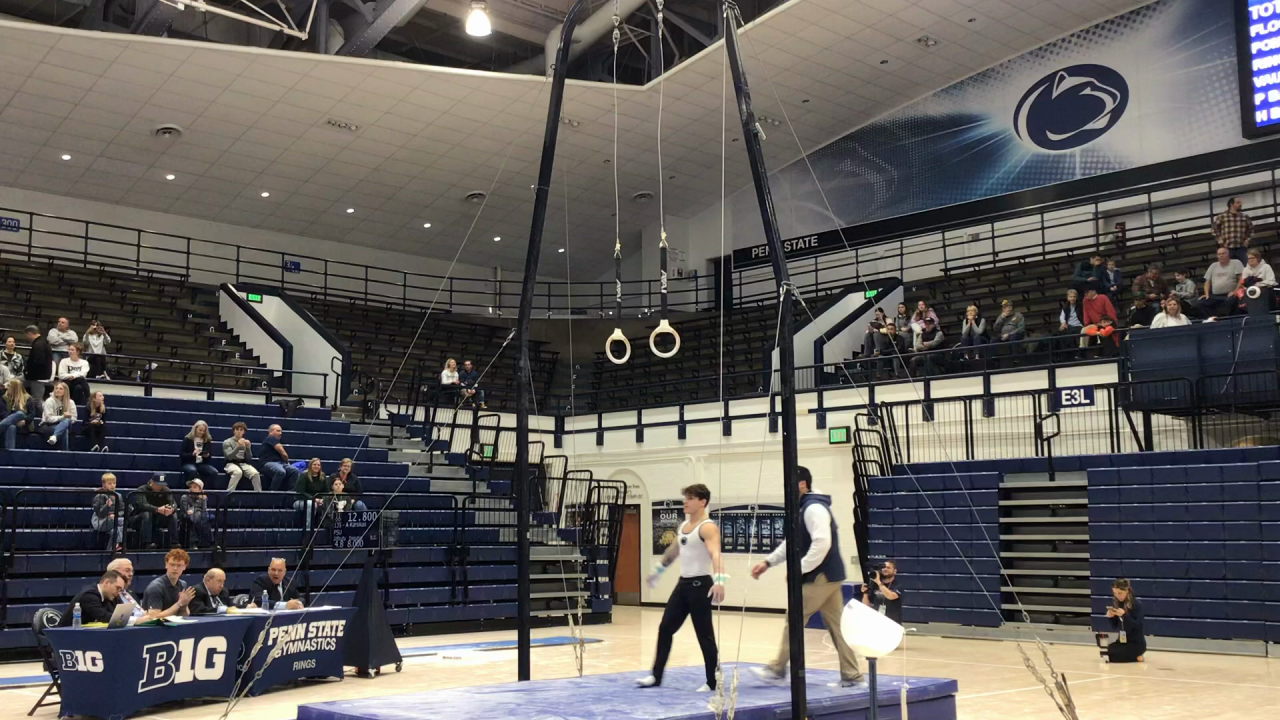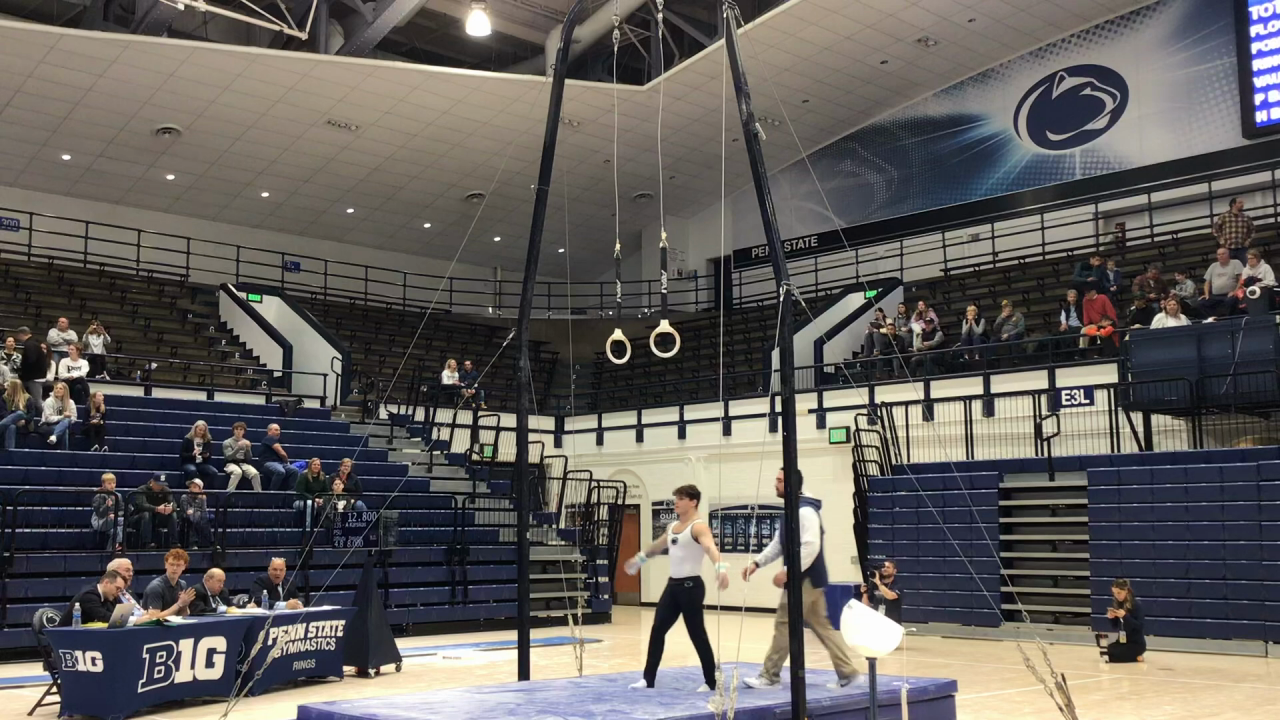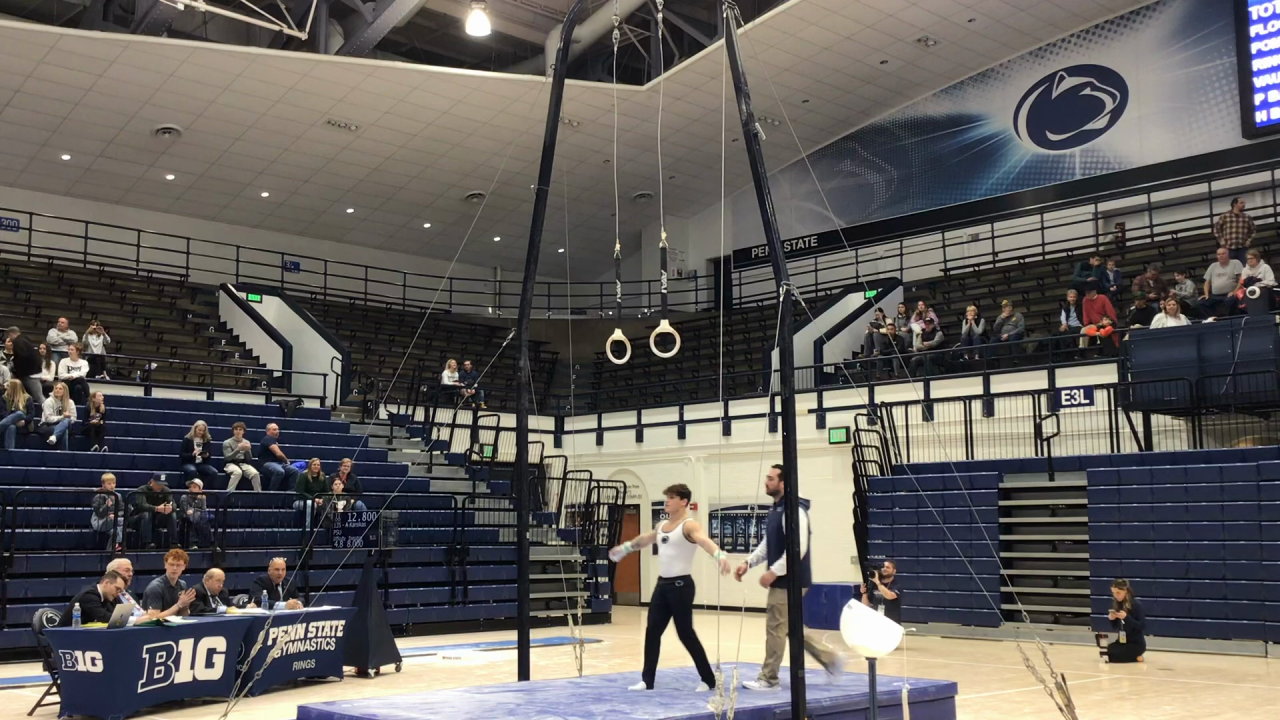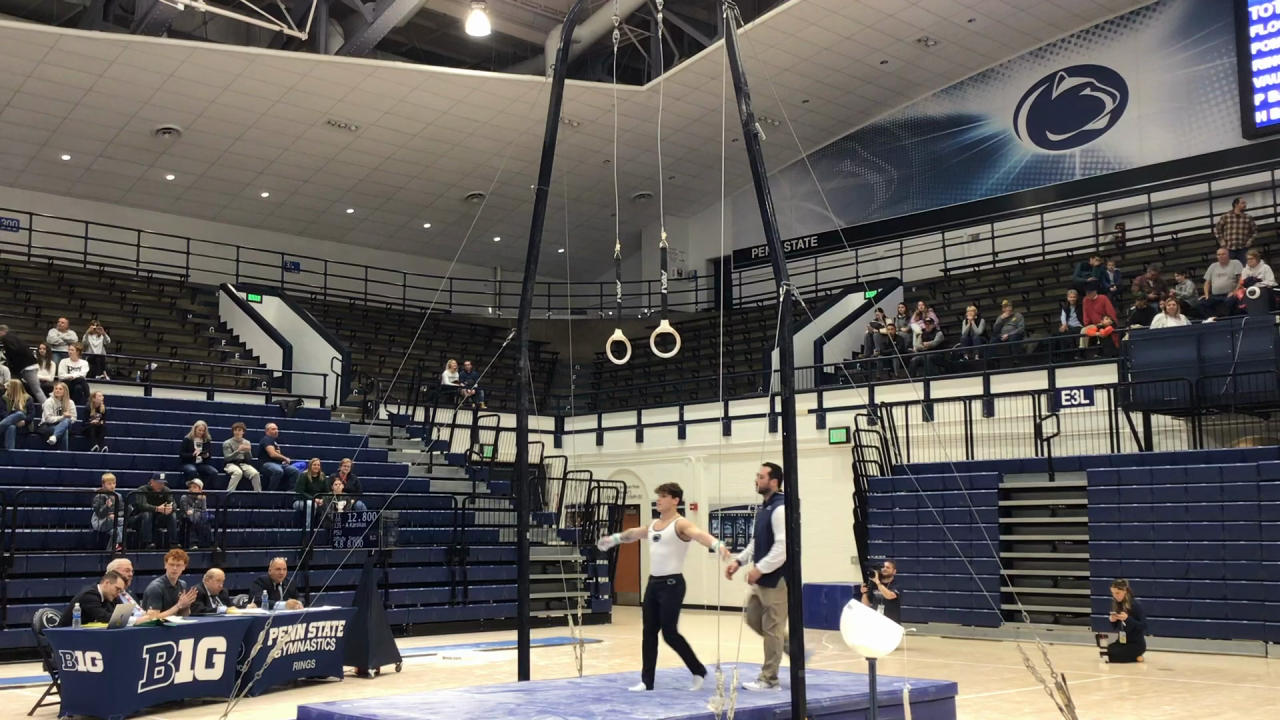
dt=0.1s
person 1, frame 1
left shoulder: (814, 508)
right shoulder: (802, 508)
left elbow: (822, 544)
left wrist: (800, 569)
right wrist: (767, 562)
left hip: (820, 575)
right hip: (827, 576)
right knee: (834, 624)
left ankle: (777, 669)
right ankle: (851, 674)
person 1, frame 2
left shoulder: (804, 511)
left elbow: (810, 548)
right elbow: (777, 545)
left wrist: (787, 571)
right wrist: (756, 563)
left hip: (804, 579)
right hip: (809, 580)
left knee: (784, 624)
right knee: (822, 627)
left ankle: (770, 676)
right ankle: (846, 671)
person 1, frame 3
right shoulder: (775, 509)
left elbow: (798, 548)
right elbow: (768, 544)
left wrist: (774, 572)
right wrist: (748, 563)
left hip: (789, 579)
right hip: (784, 579)
left knee: (775, 627)
right knee: (781, 625)
left ankle: (768, 678)
right ankle: (830, 658)
person 1, frame 4
left shoulder: (781, 509)
right shoulder: (764, 508)
left elbow: (784, 547)
left wrist: (760, 569)
right wrist: (738, 561)
left hip: (778, 578)
right hip: (766, 578)
left knee: (772, 627)
right knee: (753, 618)
left ankle: (769, 679)
person 2, frame 1
left shoulder: (707, 528)
right shoulder: (684, 526)
left elbow: (715, 555)
right elbow: (674, 551)
left wrist: (720, 580)
right wrist: (658, 570)
left hip: (700, 585)
right hip: (683, 584)
left knee: (704, 634)
right knee: (665, 628)
left ankle: (712, 682)
right ankle: (656, 676)
person 2, frame 2
left shoulder: (699, 527)
right shoulder: (672, 527)
left elbow: (711, 548)
right elbow: (658, 545)
left wrist: (721, 568)
right wrist: (639, 558)
left hip: (691, 586)
right hip: (673, 584)
left knee: (697, 635)
right knee: (657, 630)
left ankle: (711, 682)
right ankle: (648, 678)
person 2, frame 3
left shoulder: (689, 526)
right shoulder: (662, 526)
left elbow: (705, 541)
right elbow: (644, 539)
left wrist: (720, 555)
right wrist: (625, 547)
left hip: (681, 584)
right hip: (662, 583)
left knee: (686, 634)
right knee: (652, 631)
left ankle: (708, 680)
right ankle: (647, 680)
person 2, frame 4
left shoulder: (681, 524)
right shoulder: (653, 525)
left elbow: (700, 535)
right elbow: (634, 533)
left wrist: (718, 545)
right wrist: (613, 538)
left hip: (672, 583)
right hip: (653, 582)
left knee: (669, 633)
right knee: (648, 632)
left ankle: (698, 671)
right ankle: (646, 681)
